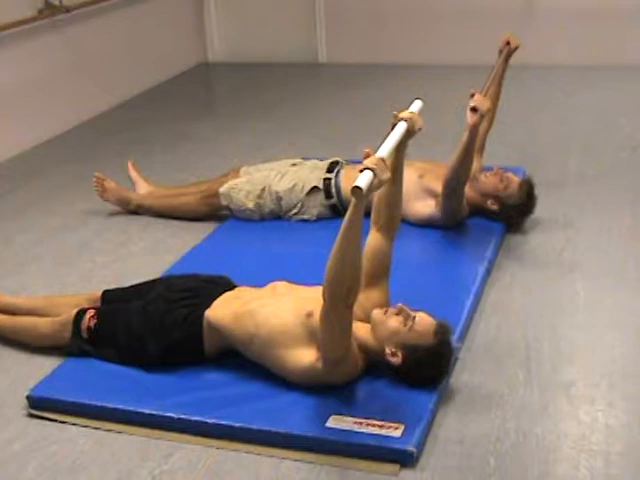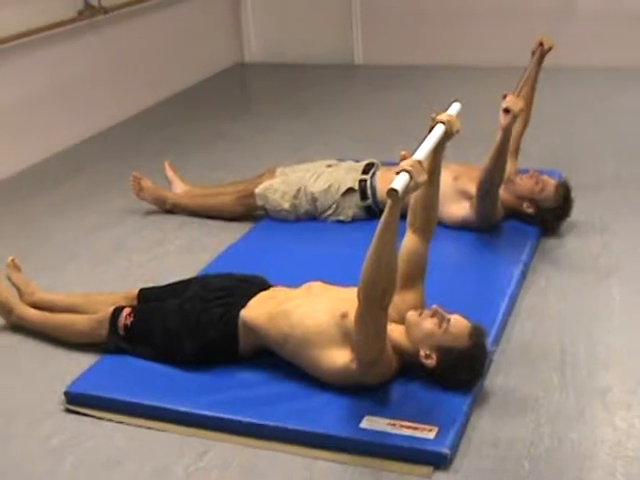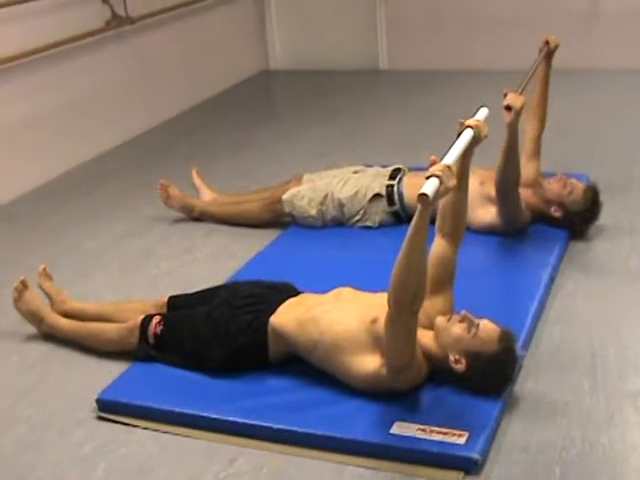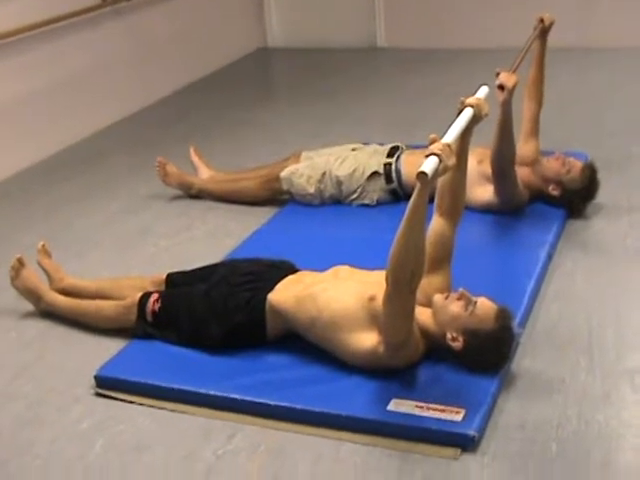
dt=0.5s
person 1, frame 1
left shoulder: (341, 361)
right shoulder: (372, 312)
left elbow: (337, 298)
right elbow: (382, 234)
left wrist: (359, 202)
right wrist: (401, 151)
left hip: (191, 330)
right hip: (219, 290)
left knee: (79, 326)
right knee: (95, 303)
person 1, frame 2
left shoulder: (375, 364)
right shoulder: (406, 316)
left elbow: (371, 300)
right elbow: (420, 237)
left wrist: (394, 204)
right wrist: (436, 153)
left hip: (226, 330)
right hip: (256, 289)
left knee: (111, 325)
right knee: (133, 299)
person 1, frame 3
left shoulder: (405, 369)
right shoulder: (435, 320)
left elbow: (402, 305)
right elbow: (448, 241)
left wrist: (424, 207)
right wrist: (465, 157)
left hip: (256, 336)
right hip: (284, 296)
left knee: (139, 333)
right knee: (162, 305)
left ankle: (49, 321)
right ankle: (67, 307)
person 1, frame 4
left shoulder: (401, 347)
right shoulder: (433, 297)
left elbow: (398, 283)
right elbow: (447, 219)
left wrist: (423, 185)
right wrist: (465, 135)
left hip: (254, 312)
right hip: (282, 274)
left knee: (137, 309)
right knee: (161, 284)
left ankle: (48, 299)
right ankle: (66, 283)
person 2, frame 1
left shoulder: (452, 210)
right shoulder: (472, 177)
right elbow: (483, 118)
left wrist: (470, 131)
right wrist: (503, 62)
left hip: (321, 194)
right hip: (329, 169)
left knee: (219, 198)
right knee: (233, 176)
left ankle: (134, 200)
right ankle: (148, 193)
person 2, frame 2
left shoulder: (488, 213)
right shoulder: (507, 179)
left elbow: (483, 189)
right elbow: (520, 121)
left wrist: (503, 130)
right wrist: (536, 62)
left hip: (357, 194)
right hip: (366, 169)
left knee: (254, 198)
right knee: (270, 178)
left ankle: (171, 200)
right ankle: (186, 190)
person 2, frame 3
left shoulder: (514, 217)
right shoulder: (532, 181)
left elbow: (503, 188)
right elbow: (537, 128)
left wrist: (510, 125)
right wrist: (546, 63)
left hip: (384, 201)
right hip: (391, 177)
left knee: (282, 206)
right knee: (295, 184)
left ankle: (197, 208)
right ankle: (214, 199)
person 2, frame 4
left shoulder: (513, 196)
right shoulder: (529, 160)
left elbow: (498, 167)
right elbow: (534, 105)
left wrist: (503, 105)
right wrist: (542, 42)
left hip: (382, 179)
right hip: (390, 154)
left knee: (280, 182)
right knee: (294, 162)
left ankle: (195, 185)
right ankle: (212, 176)
